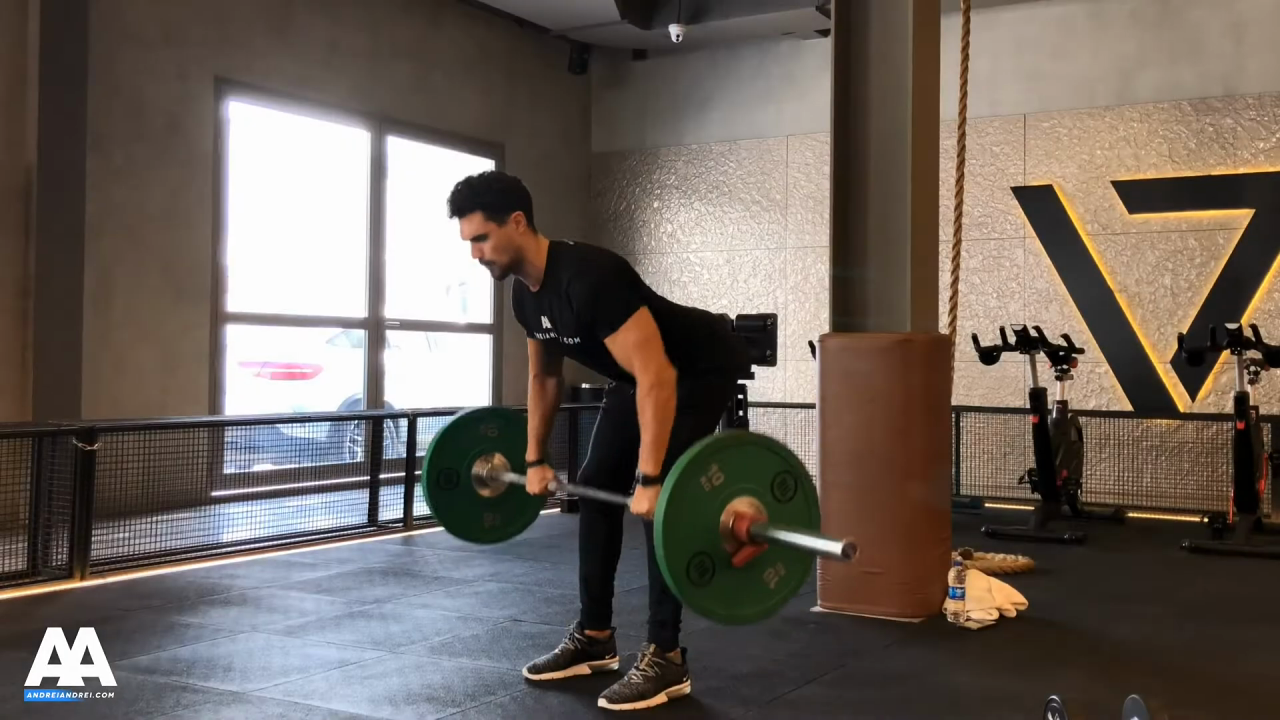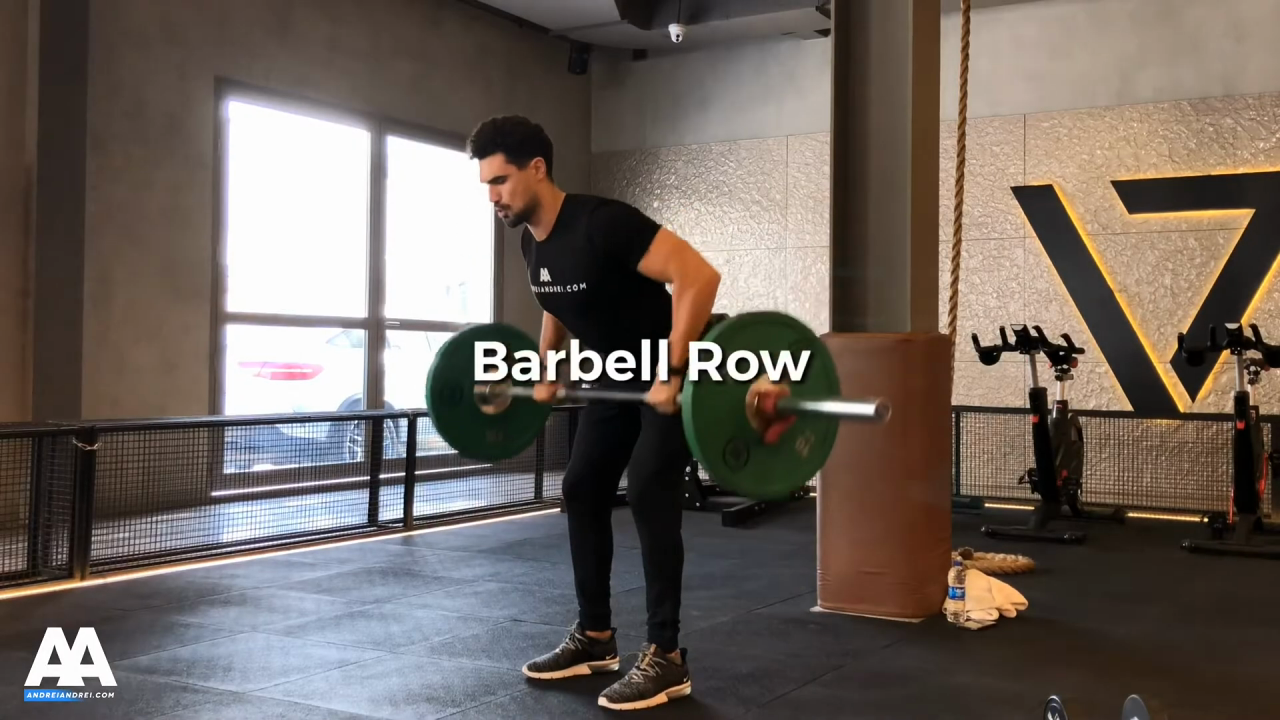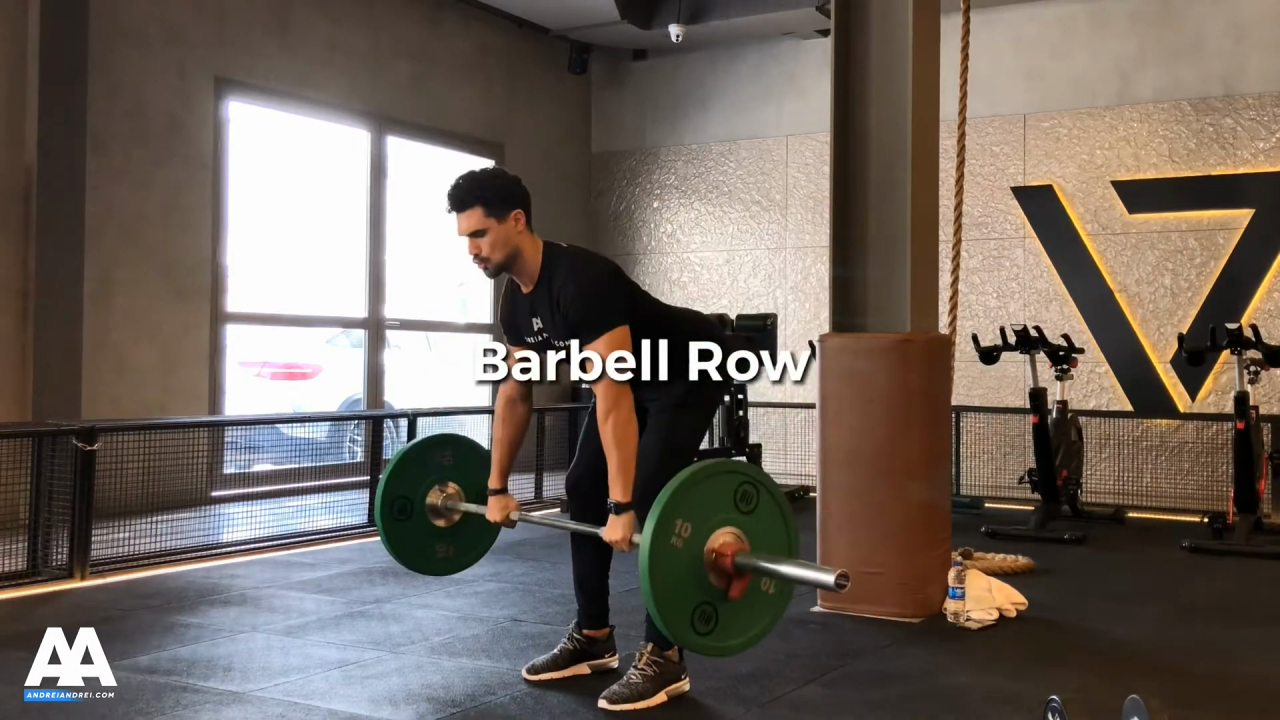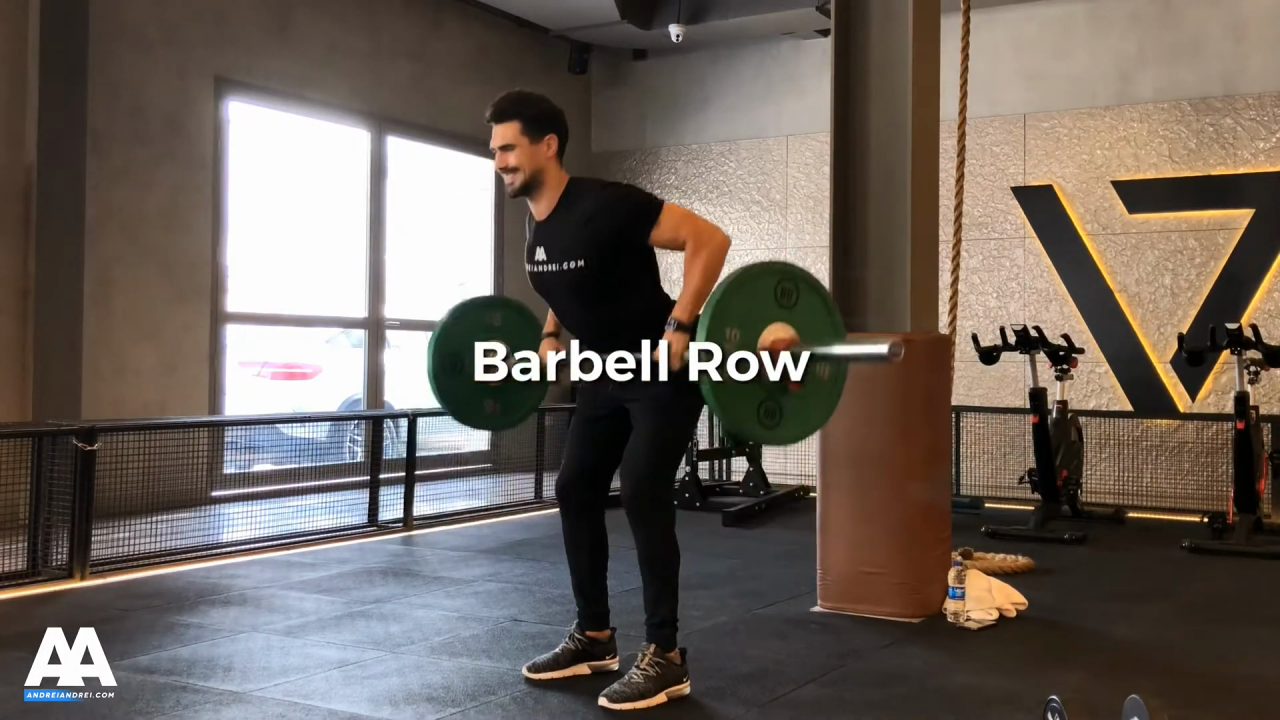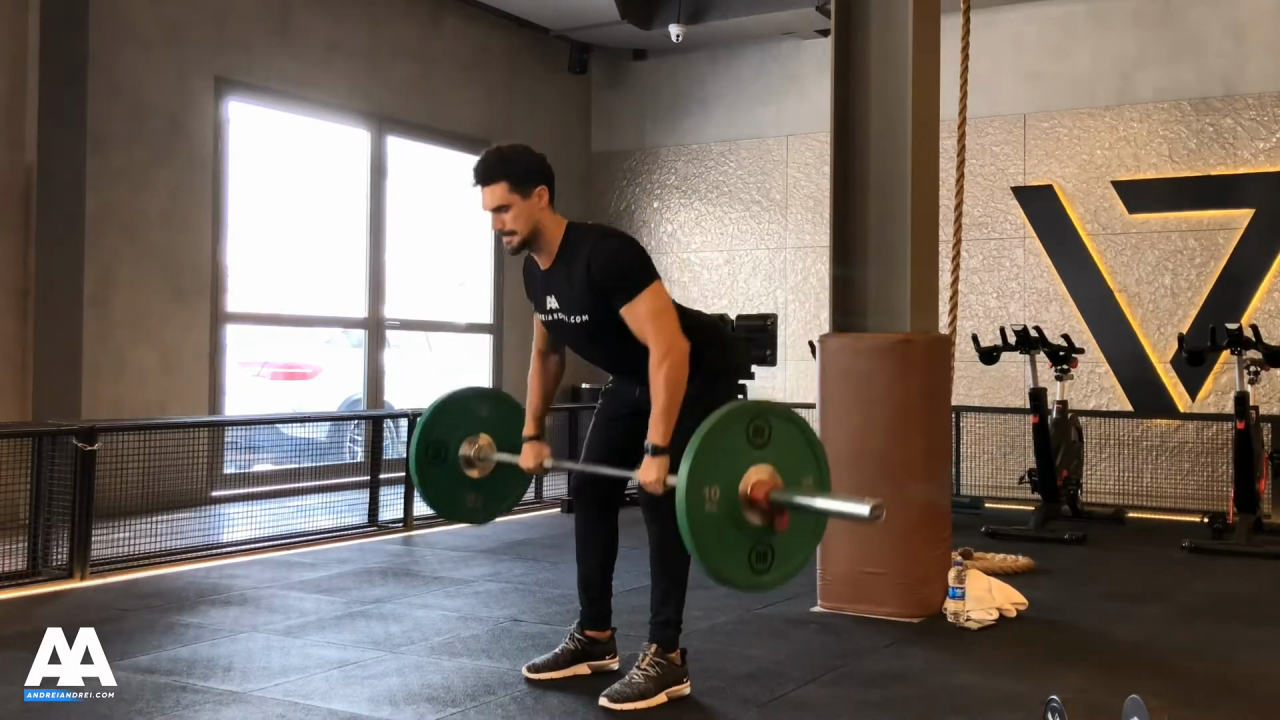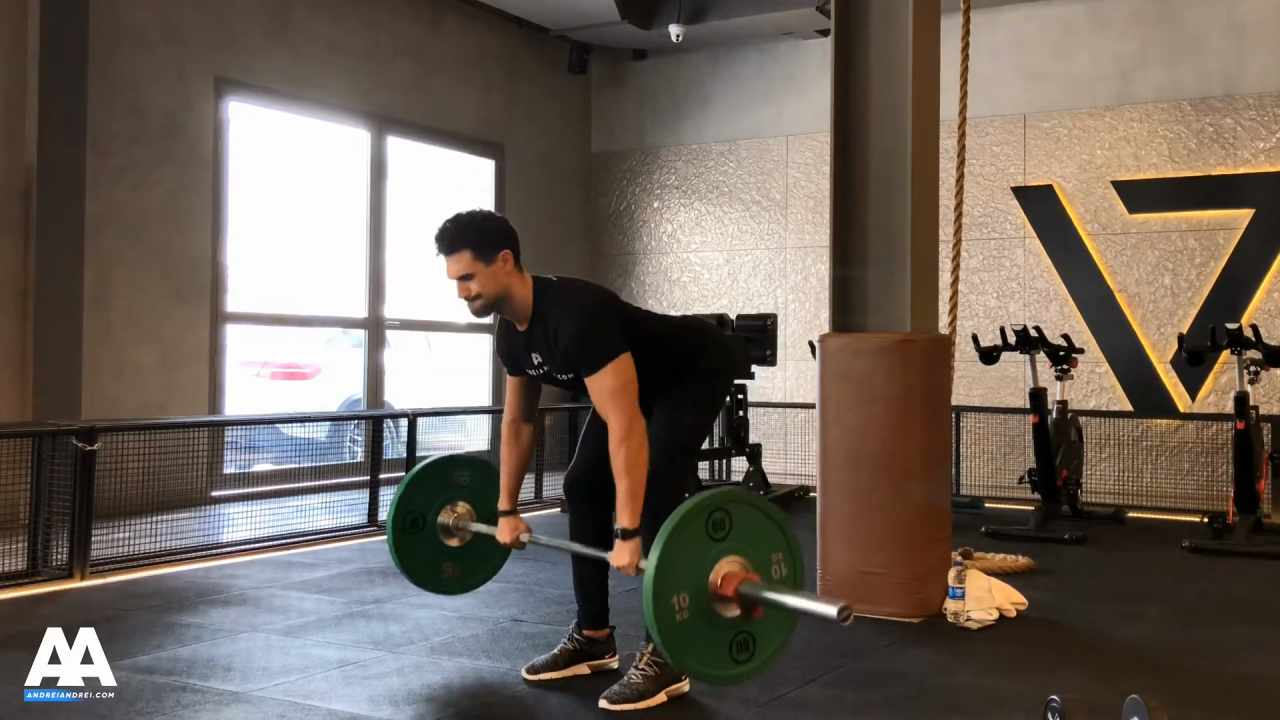
dt=0.7s
person 1, frame 1
left shoulder: (590, 277)
right shoulder: (526, 295)
left elbow: (657, 378)
right elbow: (544, 377)
left wrist: (650, 480)
right wrist: (535, 459)
left hip: (699, 369)
right hip: (638, 370)
left knee: (657, 499)
right knee: (596, 488)
left ankle: (665, 658)
right ankle: (594, 637)
person 1, frame 2
left shoulder: (602, 224)
right shoulder: (532, 242)
left elbow: (699, 278)
left wrist: (671, 377)
right wrist: (545, 369)
left hip: (678, 364)
right hip: (618, 370)
left knee: (649, 494)
right knee: (582, 489)
left ankle: (665, 657)
right ankle: (594, 636)
person 1, frame 3
left shoulder: (583, 281)
right shoulder: (516, 300)
left elbow: (613, 401)
right elbow: (514, 394)
left wrist: (623, 509)
right wrist: (497, 488)
left hip: (688, 368)
right hip: (633, 374)
left knee: (651, 498)
right knee: (582, 489)
left ankle: (663, 658)
right ankle: (592, 636)
person 1, frame 4
left shoulder: (605, 204)
right shoulder: (537, 224)
left elbow: (710, 240)
left wrist: (681, 328)
right wrist: (553, 334)
left hip: (667, 370)
right hip: (609, 370)
left knee: (643, 496)
right knee: (575, 492)
left ankle: (665, 659)
right ankle: (593, 637)
person 1, frame 5
left shoulder: (605, 254)
right shoulder: (534, 273)
left elbow: (671, 347)
right elbow: (546, 353)
left wrist: (658, 451)
right wrist: (533, 434)
left hip: (699, 369)
right hip: (631, 375)
left knee: (661, 497)
right knee: (590, 490)
left ankle: (666, 658)
right ankle: (594, 636)
person 1, frame 6
left shoulder: (578, 315)
right shoulder: (511, 333)
left elbow: (625, 428)
right elbow: (518, 423)
left wrist: (628, 534)
right wrist: (507, 510)
left hip: (696, 371)
right hip: (640, 378)
left knee: (656, 493)
right knee: (582, 487)
left ankle: (664, 657)
right ankle: (593, 636)
